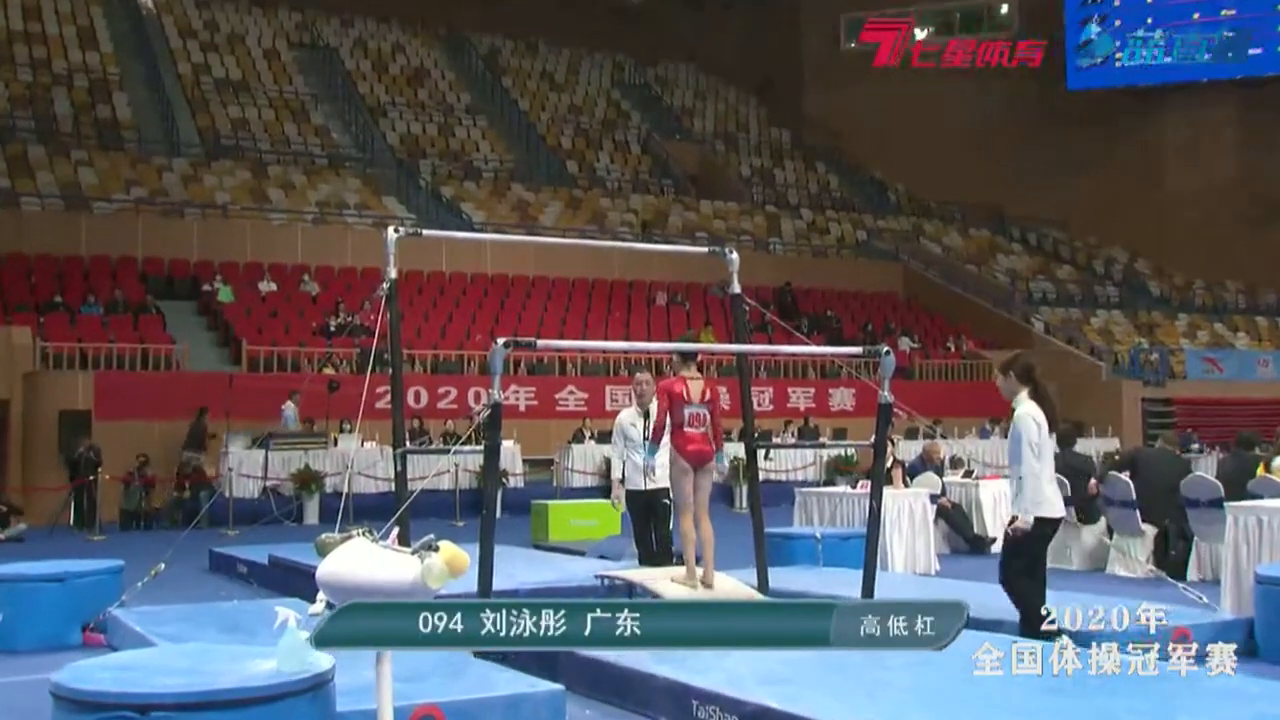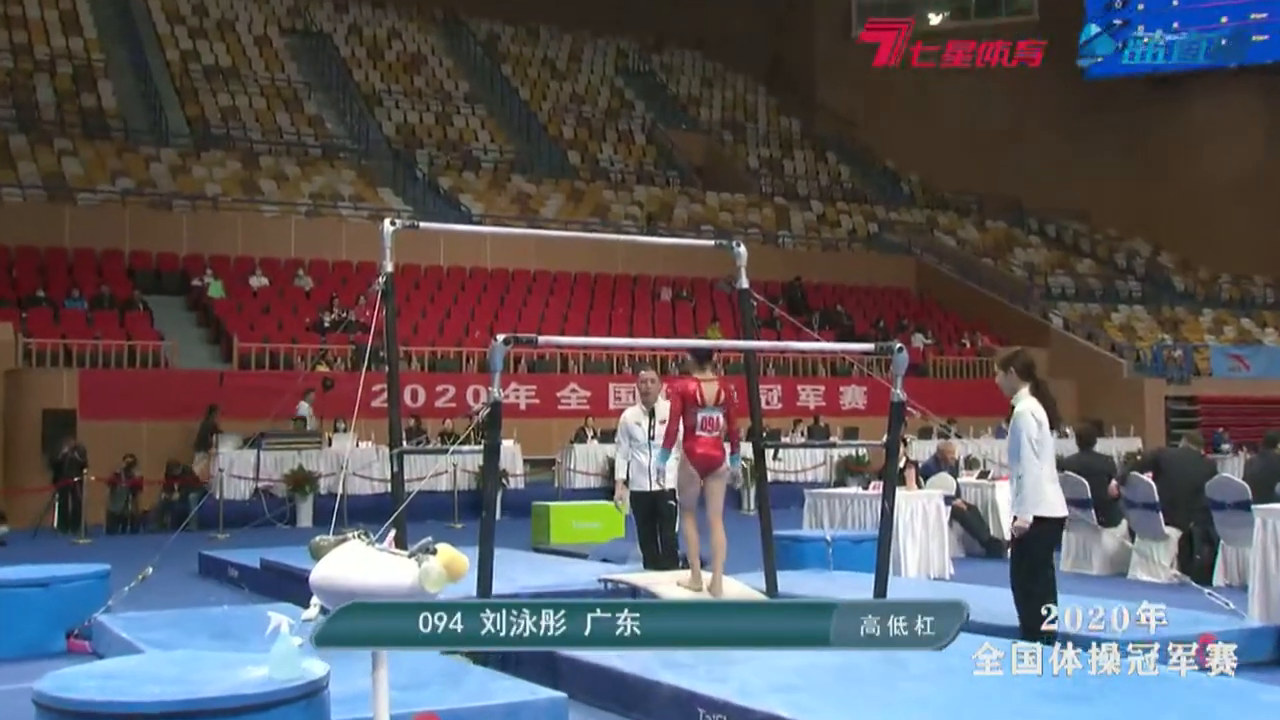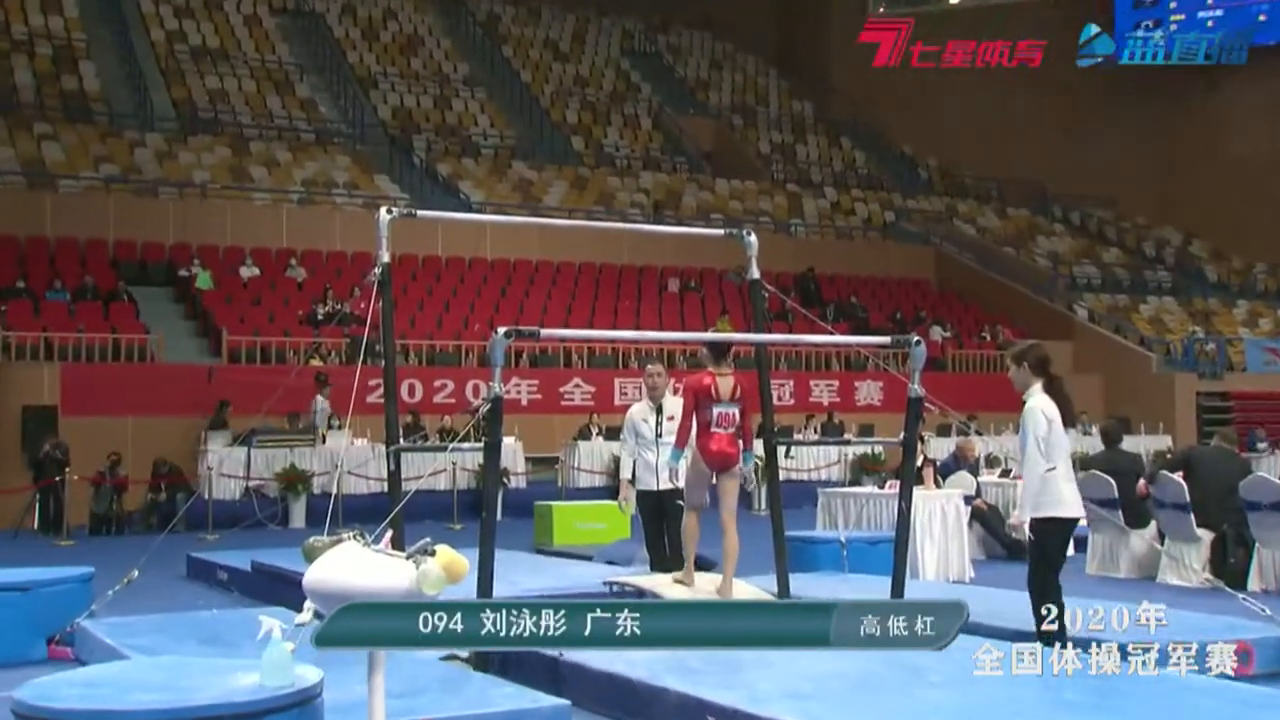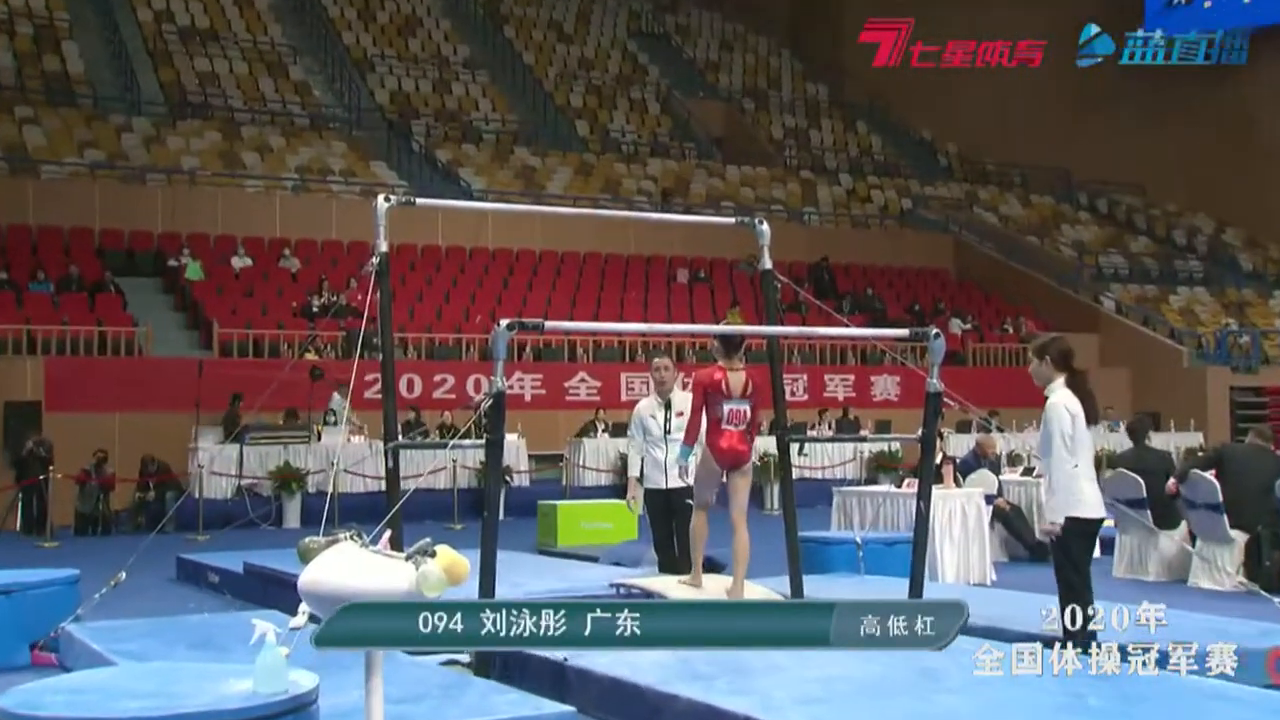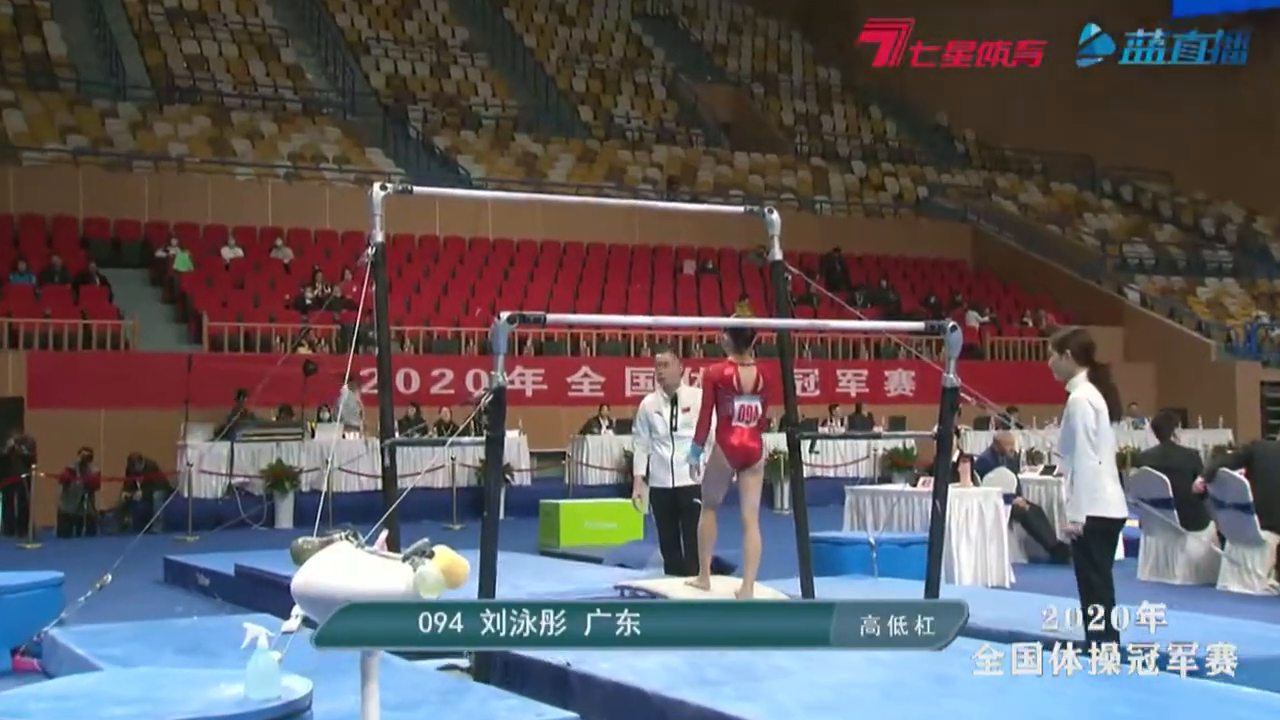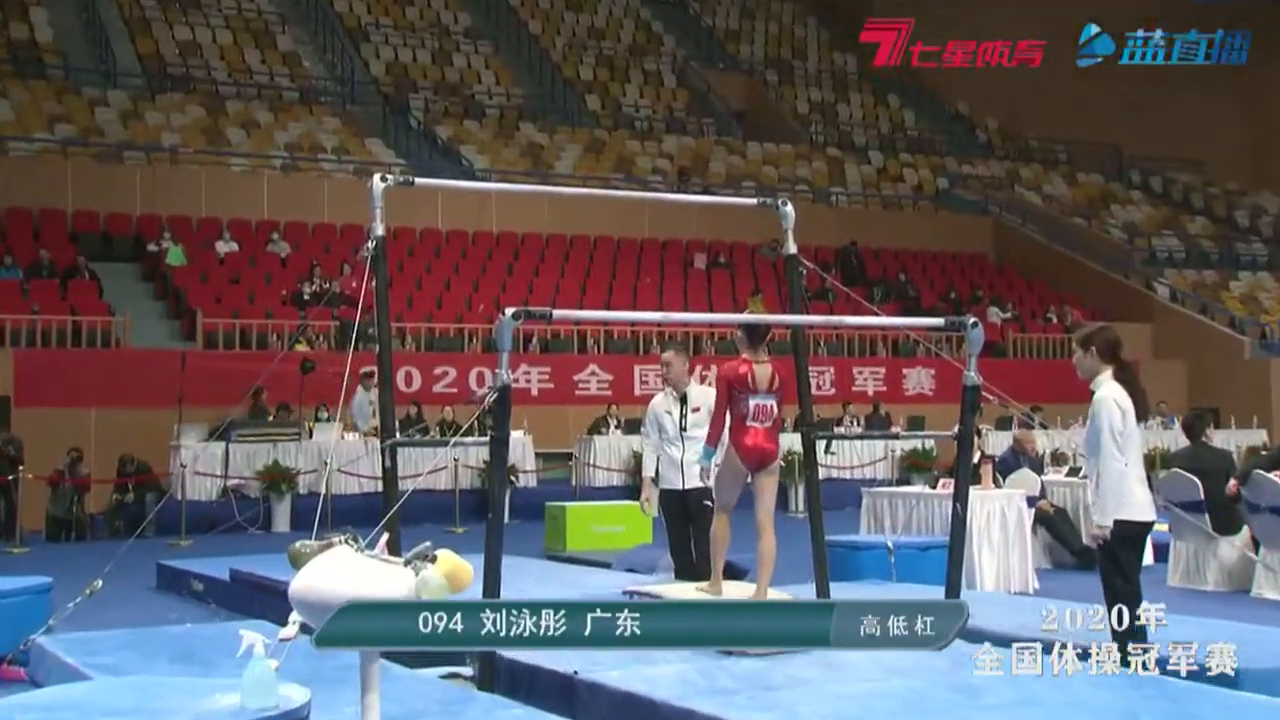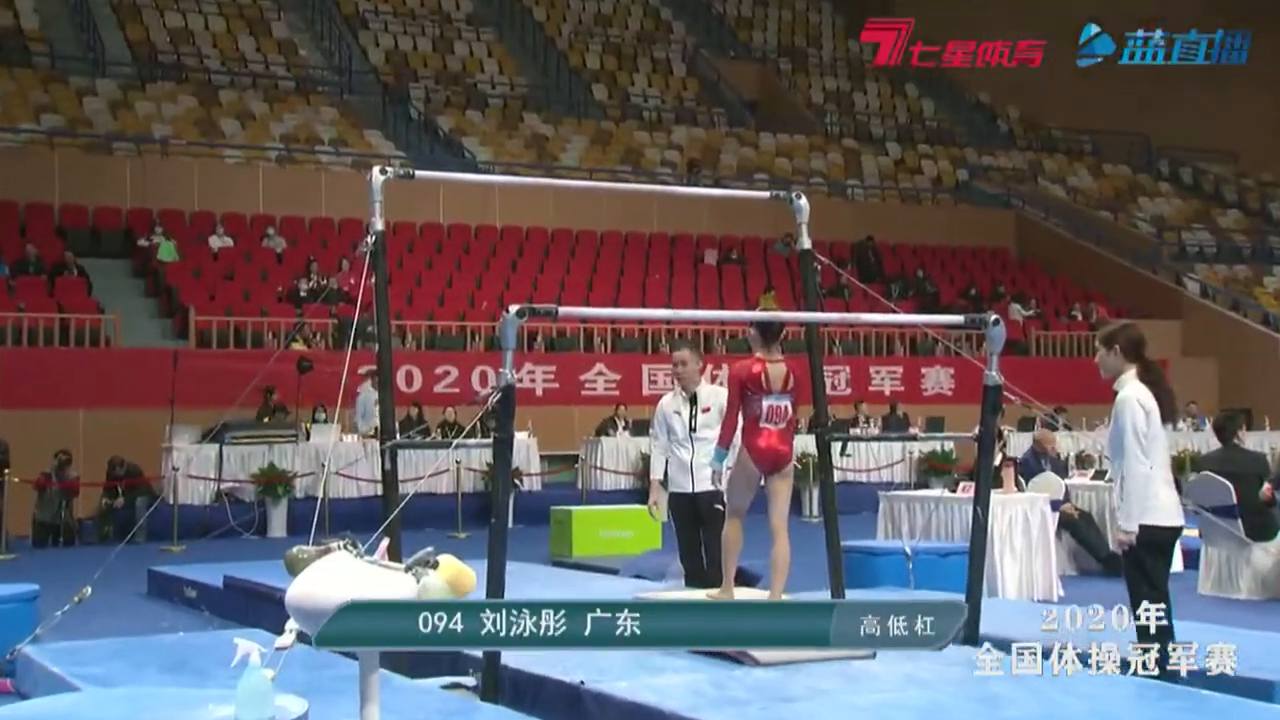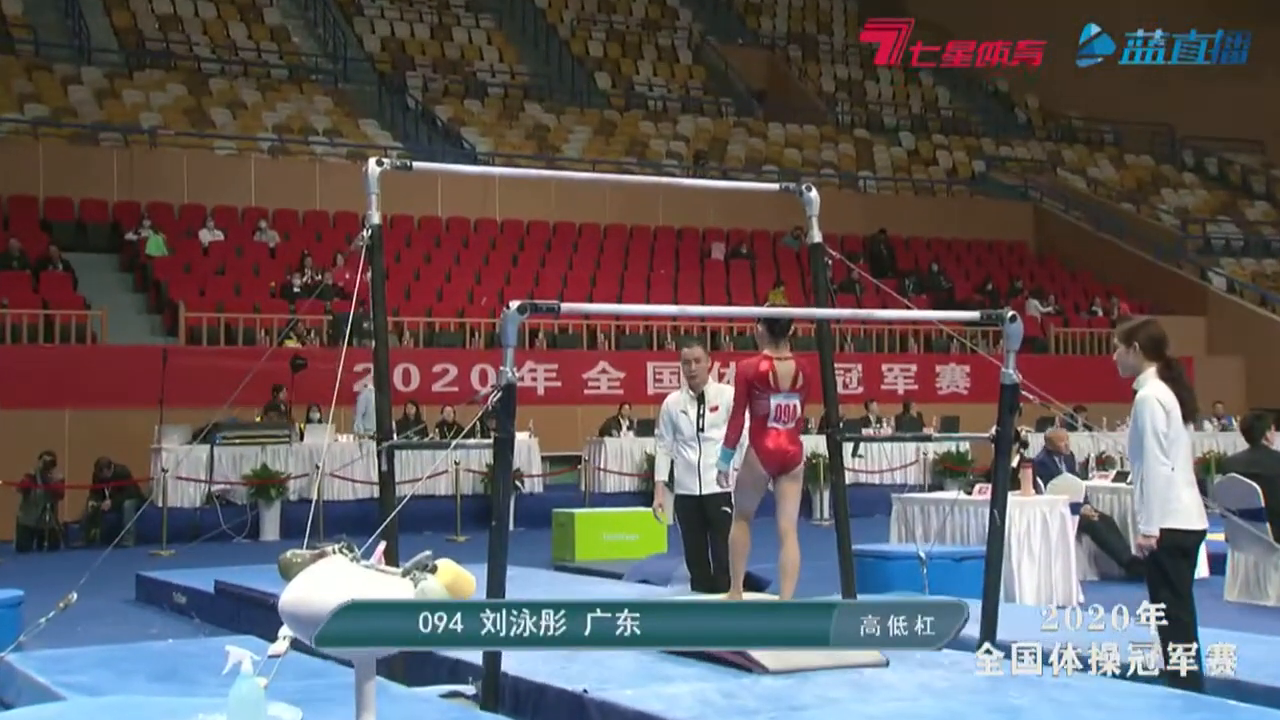
dt=0.3s
person 1, frame 1
left shoulder: (1024, 414)
right shoulder: (1036, 409)
left elbow: (1029, 469)
left wrist: (1024, 515)
left hip: (1035, 509)
right hip: (1045, 507)
left knee: (1012, 575)
right knee: (1028, 576)
person 1, frame 2
left shoulder: (1024, 410)
right shoulder: (1037, 406)
left elbow: (1030, 466)
left wrist: (1024, 515)
left hip: (1037, 507)
right hip: (1048, 505)
left knee: (1026, 581)
right knee: (1038, 580)
person 1, frame 3
left shoulder: (1035, 407)
right shoulder: (1051, 402)
left elbow: (1035, 464)
left wrist: (1022, 512)
left hip: (1050, 507)
right hip: (1063, 504)
left knee: (1044, 585)
right knee: (1044, 582)
right ankle: (1054, 646)
person 1, frame 4
left shoulder: (1057, 403)
right shoulder: (1073, 398)
left elbow: (1061, 464)
left wrist: (1054, 515)
left hip: (1072, 509)
right hip: (1086, 506)
left knee: (1073, 589)
right knee: (1076, 587)
right ankle: (1083, 653)
person 1, frame 5
left shoulder: (1080, 398)
right shoulder: (1095, 393)
left elbow: (1084, 461)
left wrist: (1075, 515)
left hip: (1093, 509)
right hip: (1107, 507)
left knee: (1095, 592)
right knee: (1098, 590)
person 1, frame 6
left shoulder: (1106, 397)
right shoulder: (1121, 392)
left elbow: (1110, 463)
left wrist: (1102, 518)
left hip: (1120, 512)
right hip: (1134, 509)
left knee: (1122, 599)
right knee: (1126, 598)
person 1, frame 7
left shoulder: (1129, 397)
right shoulder: (1146, 391)
left elbow: (1135, 465)
left wrist: (1127, 523)
left hip: (1146, 517)
right hip: (1161, 514)
left knee: (1148, 609)
right knee: (1154, 607)
left ankle: (1159, 682)
right ankle: (1162, 678)
person 1, frame 8
left shoulder: (1149, 396)
right shoulder: (1167, 390)
left elbow: (1155, 467)
left wrist: (1148, 527)
left hip: (1169, 521)
right hip: (1185, 517)
left knee: (1174, 616)
right knee: (1177, 613)
left ankle: (1185, 693)
right ankle: (1187, 690)
person 2, frame 1
left shoulder: (668, 386)
right shoulder: (709, 388)
left elbow: (660, 423)
right elbow: (717, 426)
left wrist: (651, 454)
right wrist: (720, 457)
left hip: (682, 451)
right hip: (705, 452)
left knee: (686, 513)
right knee: (703, 514)
left ankle: (691, 574)
right ankle: (708, 572)
person 2, frame 2
left shoulder: (681, 388)
right shoulder: (724, 389)
left elbow: (674, 426)
right elbow: (732, 428)
left wrist: (662, 459)
right wrist: (735, 460)
left hip: (692, 455)
right hip: (717, 456)
left knee: (688, 514)
right knee: (716, 520)
left ankle: (696, 575)
right ankle: (717, 582)
person 2, frame 3
left shoulder: (695, 383)
right shoulder: (740, 385)
left elbow: (686, 423)
right elbow: (746, 426)
left wrist: (675, 458)
right wrist: (748, 461)
left hip: (706, 452)
right hip: (731, 454)
left knee: (692, 509)
right knee: (729, 521)
left ankle: (688, 571)
right ankle: (726, 584)
person 2, frame 4
left shoulder: (705, 378)
right shoulder: (751, 380)
left elbow: (695, 420)
right elbow: (753, 423)
left wrist: (684, 455)
left hip: (716, 449)
right hip: (742, 452)
left knee: (700, 509)
right knee: (739, 520)
left ankle: (696, 575)
right ankle: (738, 586)
person 2, frame 5
left shoulder: (715, 373)
right shoulder: (762, 376)
left elbow: (706, 416)
right elbow: (762, 418)
left wrist: (695, 453)
left hip: (727, 446)
right hip: (754, 448)
left knee: (709, 508)
right knee: (751, 520)
left ankle: (704, 575)
right ankle: (748, 587)
person 2, frame 6
left shoulder: (729, 371)
right shoulder: (777, 373)
left elbow: (719, 417)
right elbow: (777, 418)
left wrist: (707, 455)
left hip: (741, 447)
right hip: (769, 449)
left knee: (722, 511)
right knee: (766, 523)
left ankle: (716, 581)
right ankle: (761, 592)
person 2, frame 7
left shoulder: (742, 370)
right shoulder: (792, 373)
left elbow: (731, 418)
right elbow: (792, 419)
left wrist: (718, 458)
left hip: (754, 449)
right hip: (783, 452)
left knee: (734, 516)
right knee: (780, 527)
left ankle: (727, 588)
right ankle: (776, 597)
person 2, frame 8
left shoulder: (749, 368)
right shoulder: (802, 371)
left elbow: (738, 417)
right elbow: (799, 416)
left wrist: (724, 459)
left hip: (762, 450)
right hip: (792, 451)
left knee: (741, 518)
right knee: (788, 530)
left ankle: (736, 592)
right ankle: (785, 601)
person 3, frame 1
right shoulder: (624, 417)
right elbow: (617, 452)
right wrist: (615, 485)
left hip: (661, 483)
right hip: (634, 485)
left knee: (663, 535)
right knee: (641, 535)
person 3, frame 2
left shoulder: (673, 411)
right shoulder: (628, 416)
right elbow: (621, 452)
right wrist: (619, 485)
left hip: (667, 484)
right hip: (639, 486)
left knee: (668, 537)
right knee: (646, 538)
person 3, frame 3
left shoulder: (681, 407)
right shoulder: (635, 412)
right elbow: (627, 449)
right wrist: (624, 485)
left hip: (675, 483)
right hip: (646, 486)
left knee: (676, 538)
right knee: (653, 539)
person 3, frame 4
left shoulder: (690, 402)
right shoulder: (642, 408)
right elbow: (635, 447)
right wrist: (632, 484)
left hip: (684, 482)
right hip: (654, 484)
left knee: (686, 539)
right knee: (661, 540)
person 3, frame 5
left shoulder: (698, 397)
right shoulder: (648, 404)
right elbow: (641, 444)
right wrist: (637, 483)
left hip: (692, 480)
right hip: (660, 483)
left knee: (694, 541)
right knee: (668, 541)
person 3, frame 6
left shoulder: (709, 397)
right shoulder: (657, 403)
right elbow: (650, 445)
right wrist: (646, 485)
left hip: (703, 483)
right hip: (670, 485)
left knee: (705, 545)
right knee: (678, 545)
person 3, frame 7
left shoulder: (720, 396)
right shoulder: (666, 403)
right elbow: (659, 447)
right wrist: (654, 488)
left hip: (713, 486)
right hip: (679, 488)
left knee: (716, 550)
right knee: (688, 551)
person 3, frame 8
right shoulder: (672, 402)
right elbow: (664, 447)
right wrist: (659, 490)
left hip: (721, 488)
right hip: (686, 490)
left knee: (724, 555)
right knee: (695, 555)
